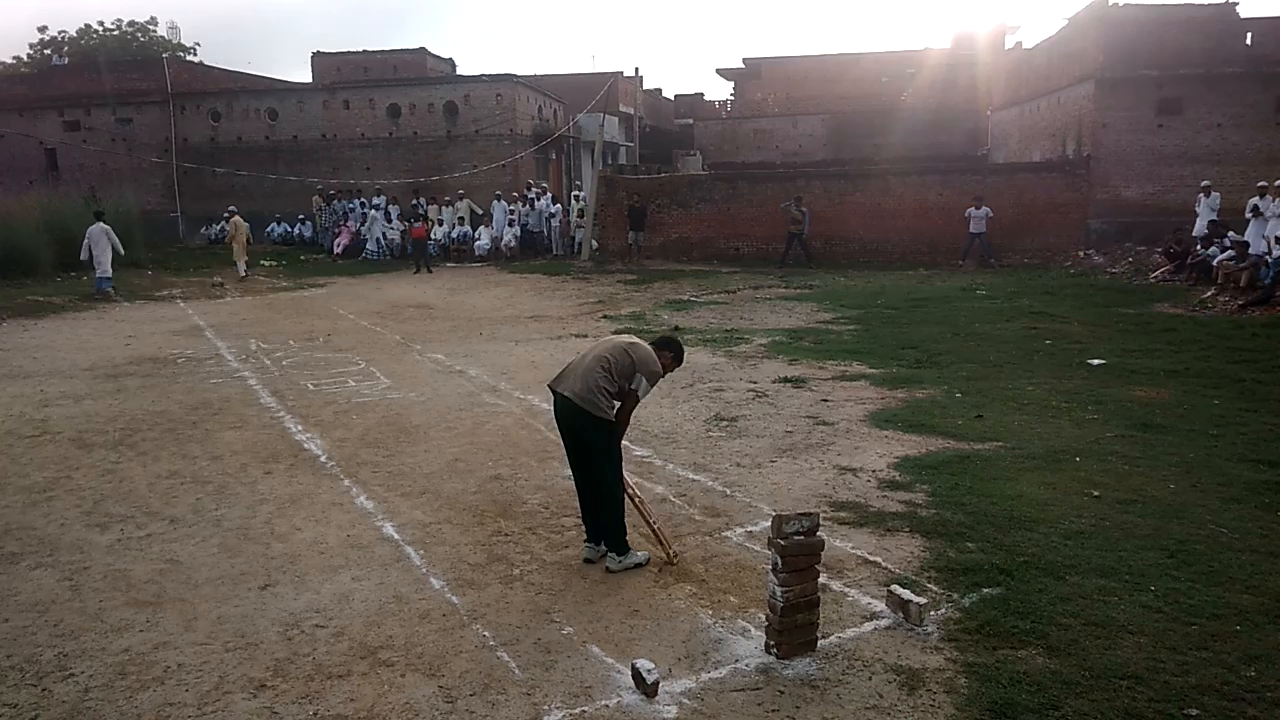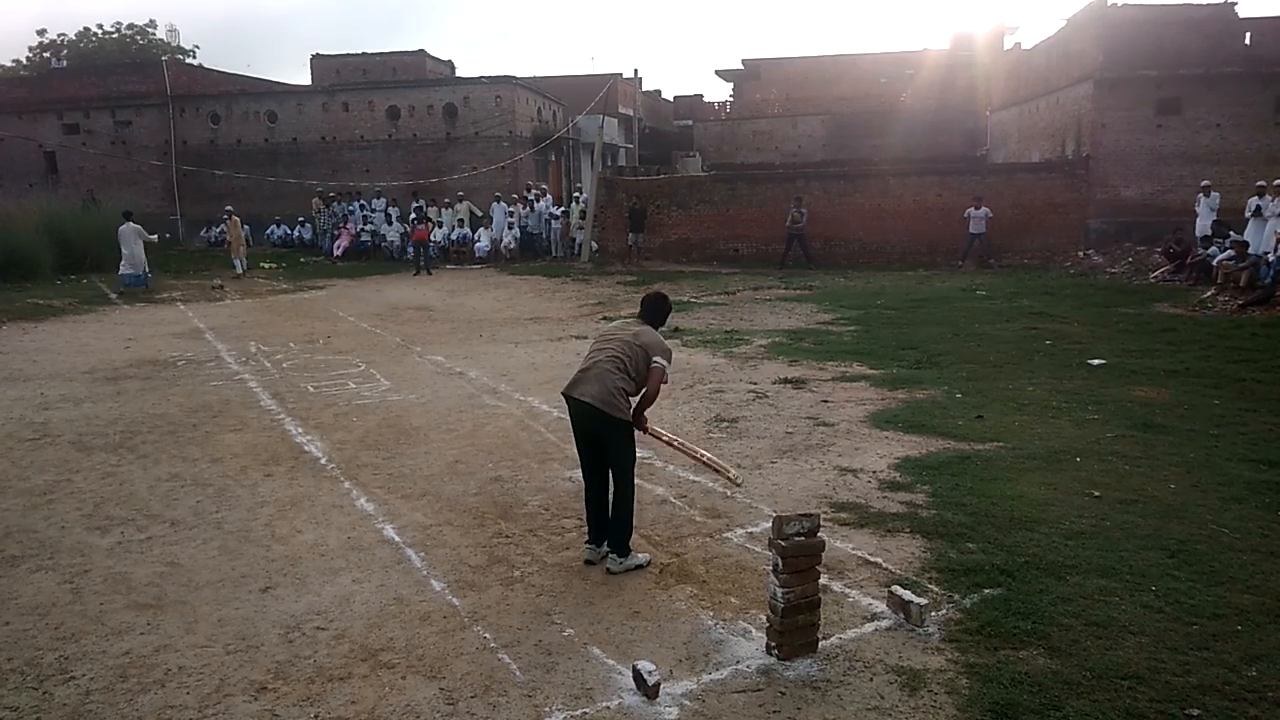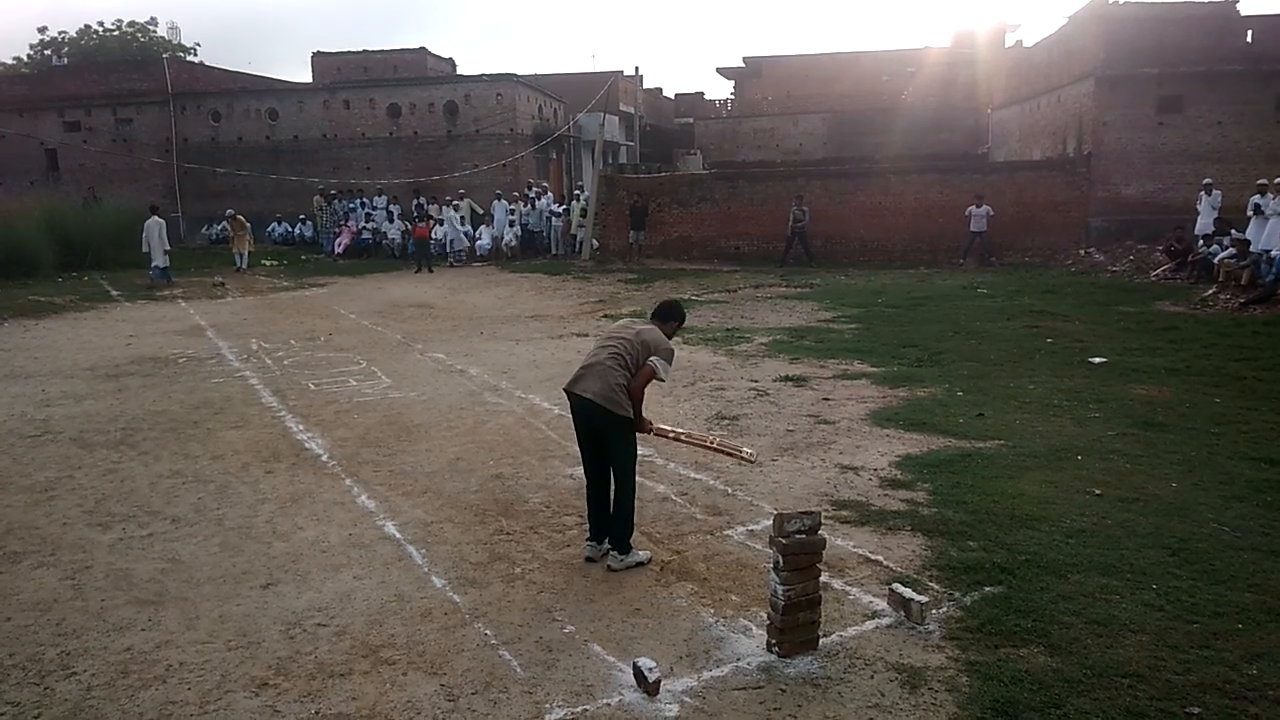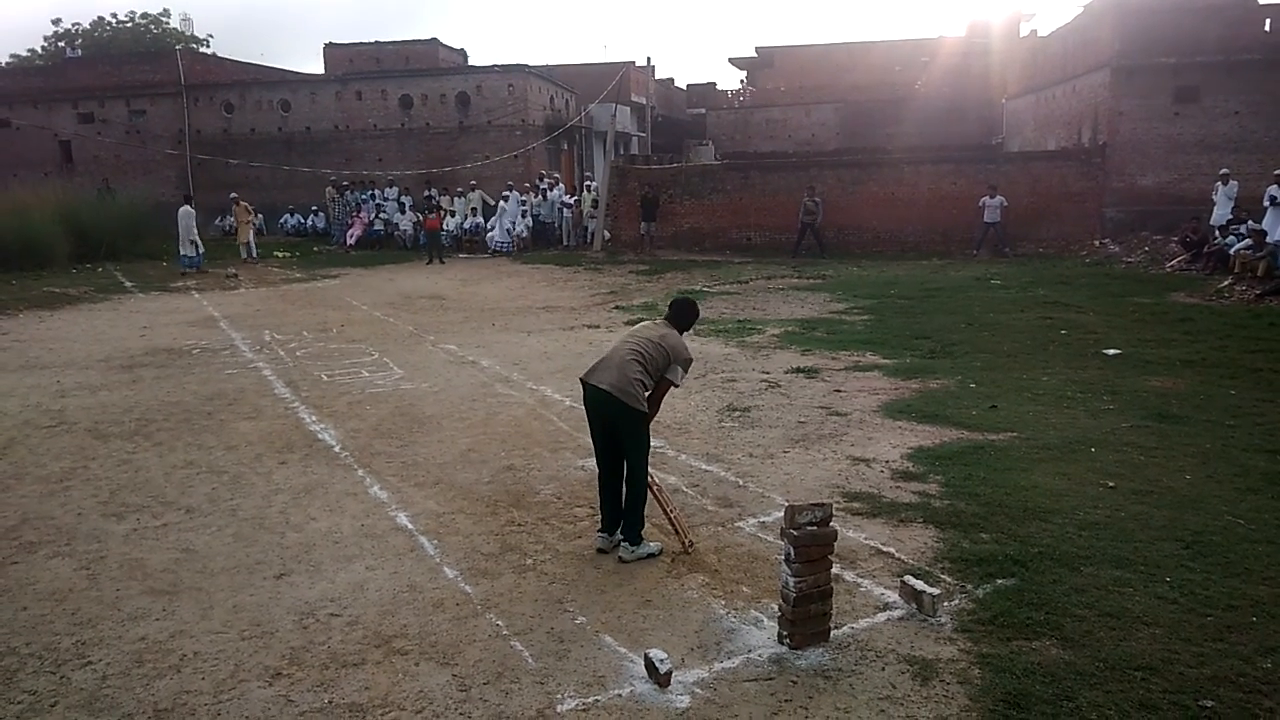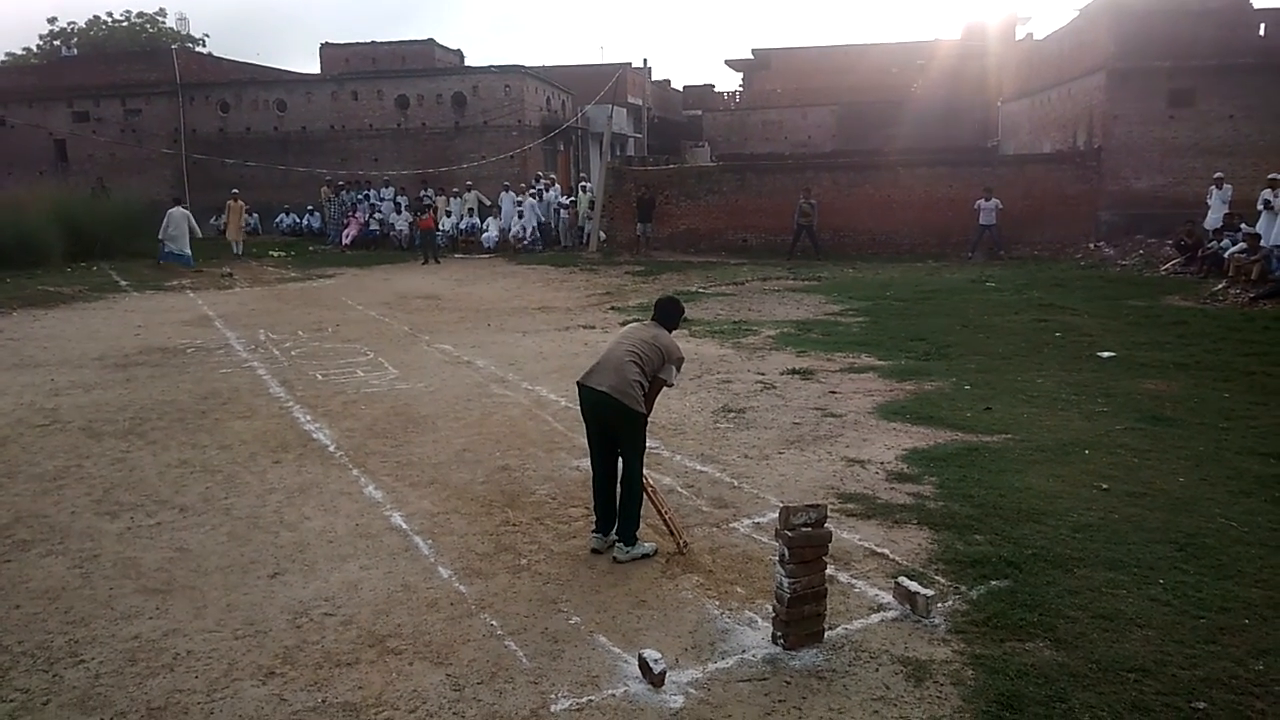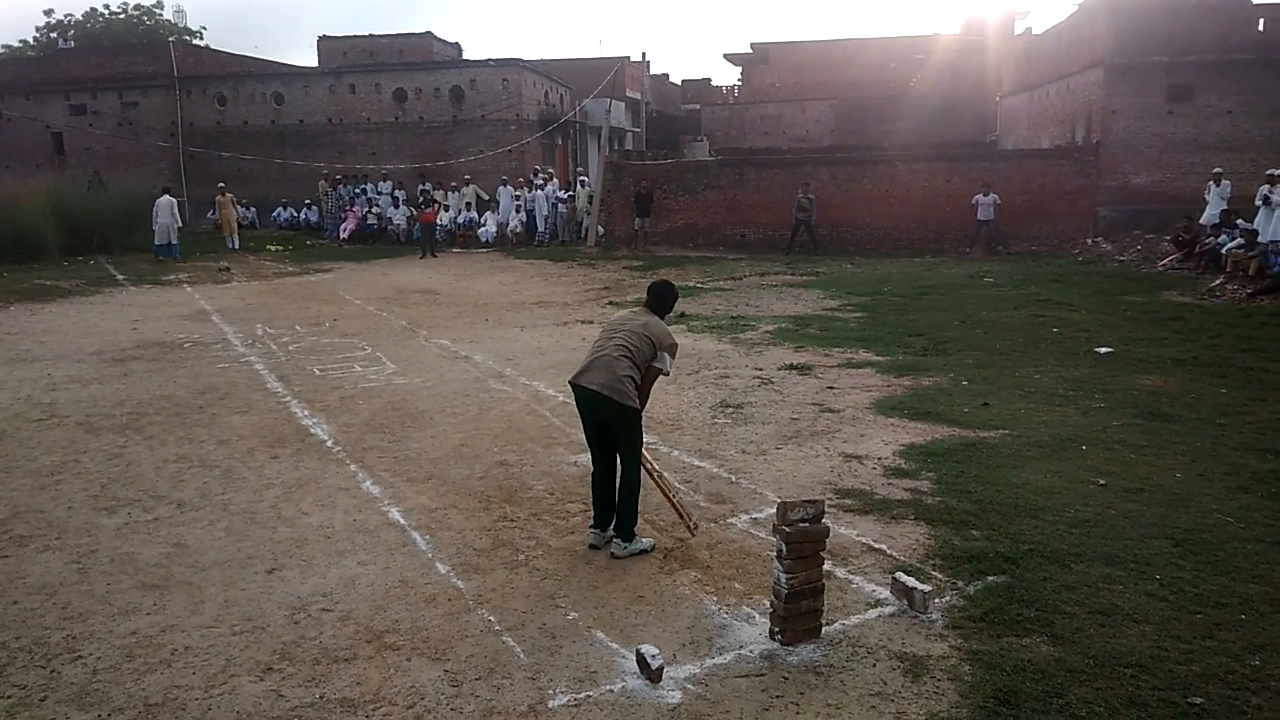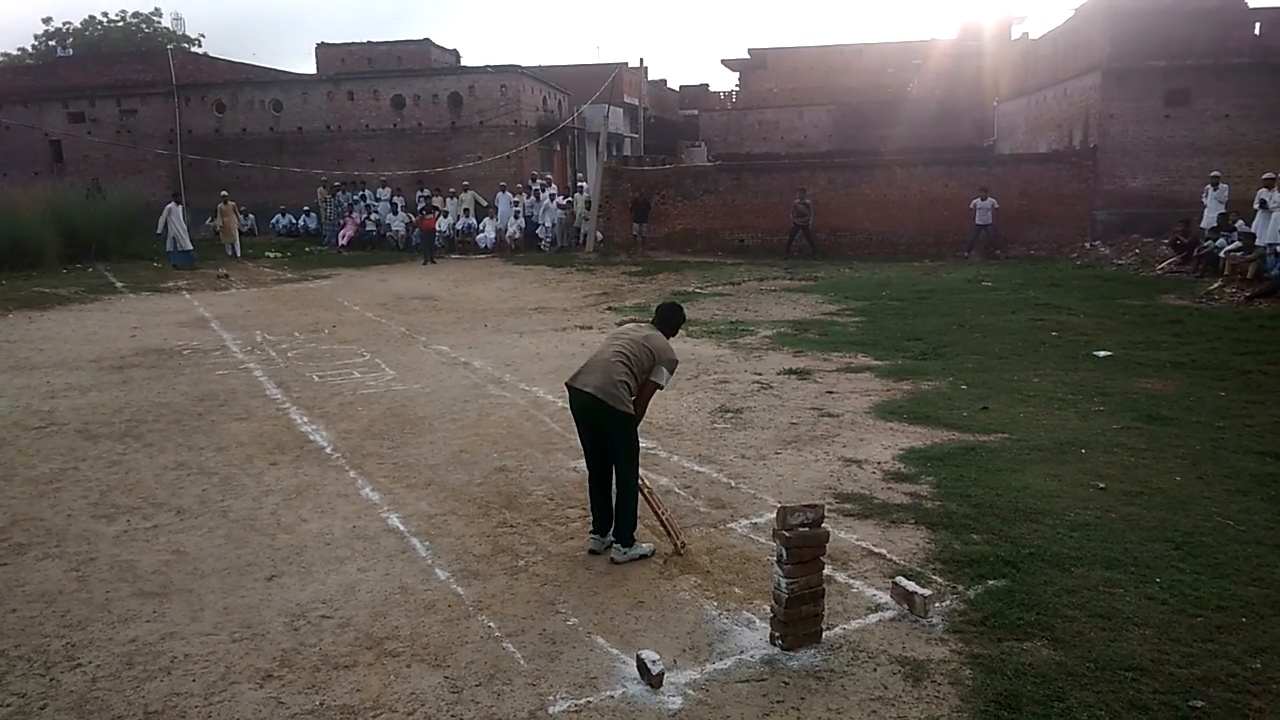
dt=0.7s
person 1, frame 1
left shoulder: (627, 343)
right shoulder: (652, 366)
right elbow: (624, 412)
left wrist: (609, 444)
right wrist: (614, 447)
left hip: (563, 396)
right hip: (589, 405)
left knee: (584, 479)
right knee: (610, 483)
left ankle: (593, 543)
right ankle: (618, 553)
person 1, frame 2
left shoulder: (614, 327)
right shoulder: (659, 347)
right elbow: (651, 390)
left wrist: (630, 413)
right wrist: (638, 415)
left hip: (576, 398)
right hip: (608, 408)
left knee: (594, 480)
right knee: (623, 484)
left ankle: (595, 544)
right ankle: (619, 554)
person 1, frame 3
left shoulder: (624, 324)
right shoulder: (663, 347)
right elbow: (635, 386)
left wrist: (631, 416)
right wrist: (638, 419)
left hip: (578, 393)
right hip: (609, 405)
left knee: (595, 476)
right knee: (624, 481)
left ankle: (596, 541)
right ankle: (620, 552)
person 1, frame 4
left shoulder: (643, 326)
right shoulder: (682, 353)
right elbow: (656, 398)
left wrist: (637, 423)
right wrist: (641, 426)
left hip: (593, 387)
right hip: (625, 399)
left knee: (608, 468)
right knee: (636, 473)
left ankle: (607, 533)
right ankle: (631, 543)
person 1, frame 5
left shoulder: (630, 329)
right shoulder: (673, 351)
right elbow: (650, 396)
left wrist: (633, 423)
right wrist: (638, 425)
left hip: (589, 389)
right hip: (623, 399)
left knee: (602, 468)
right knee: (632, 473)
left ankle: (601, 534)
right ankle: (626, 544)
person 1, frame 6
left shoulder: (619, 317)
right shoulder: (666, 338)
right elbow: (645, 387)
right wrist: (633, 416)
left hip: (583, 386)
right hip: (617, 395)
left knee: (602, 464)
right knee: (630, 469)
left ankle: (599, 530)
right ankle: (624, 539)
person 1, frame 7
left shoulder: (626, 328)
right shoulder: (667, 354)
right elbow: (641, 400)
left wrist: (623, 426)
right wrist: (628, 429)
left hip: (578, 389)
right hip: (610, 399)
left knee: (597, 470)
right knee: (627, 476)
left ankle: (599, 535)
right ankle: (623, 545)
